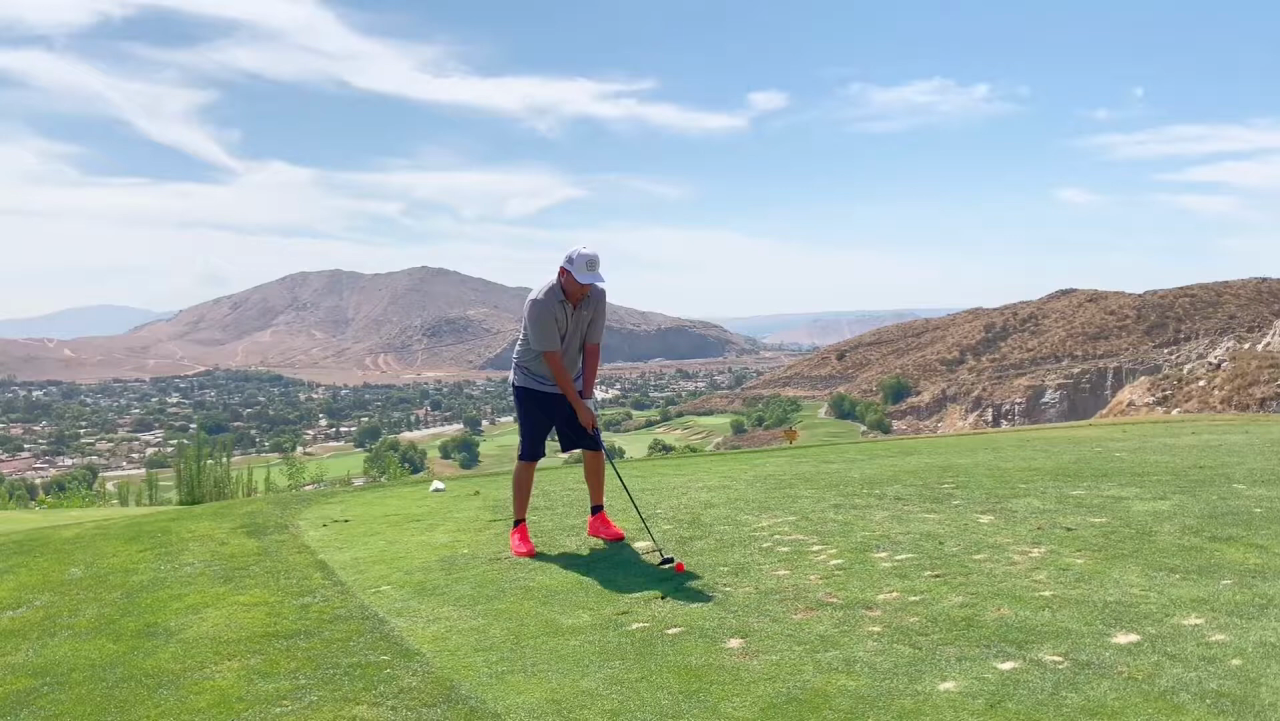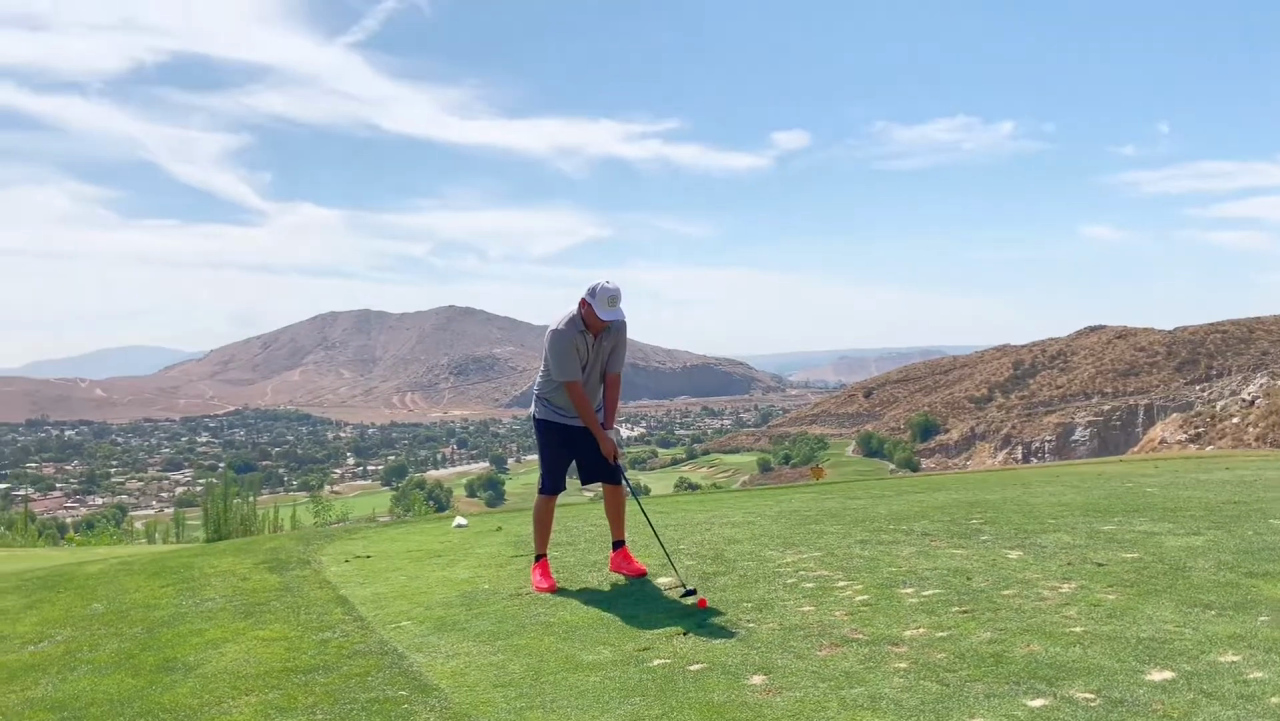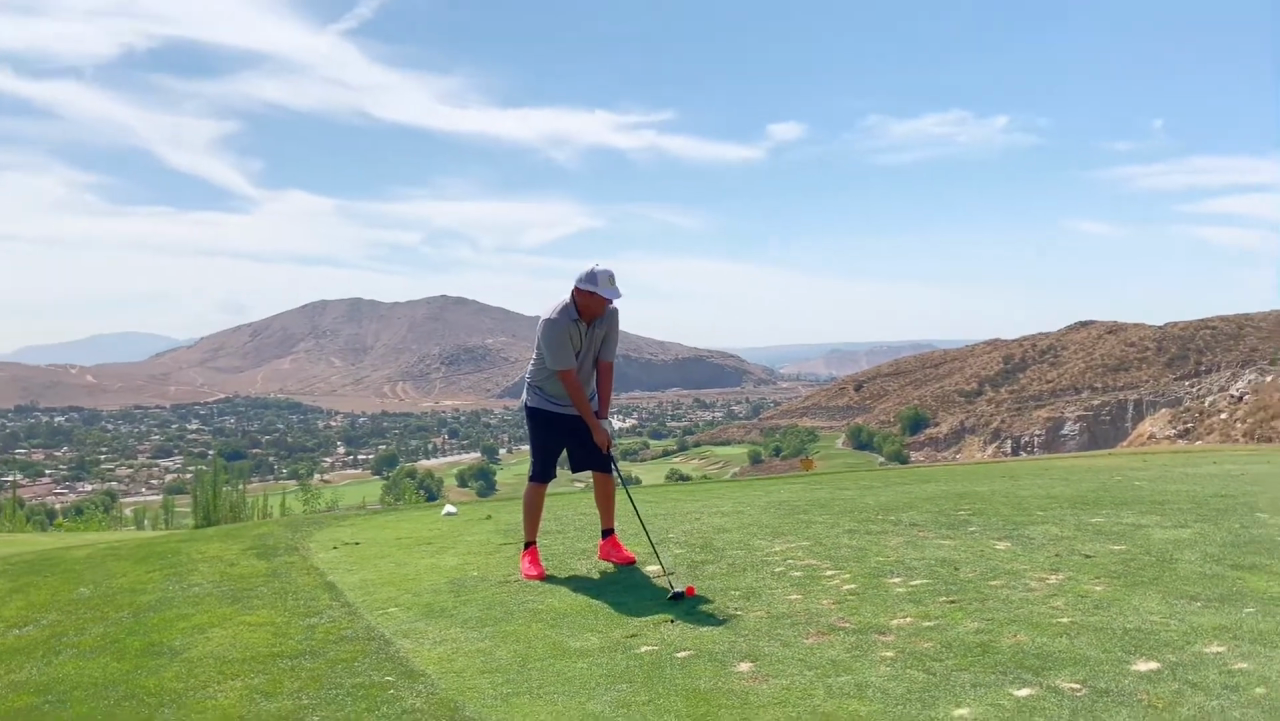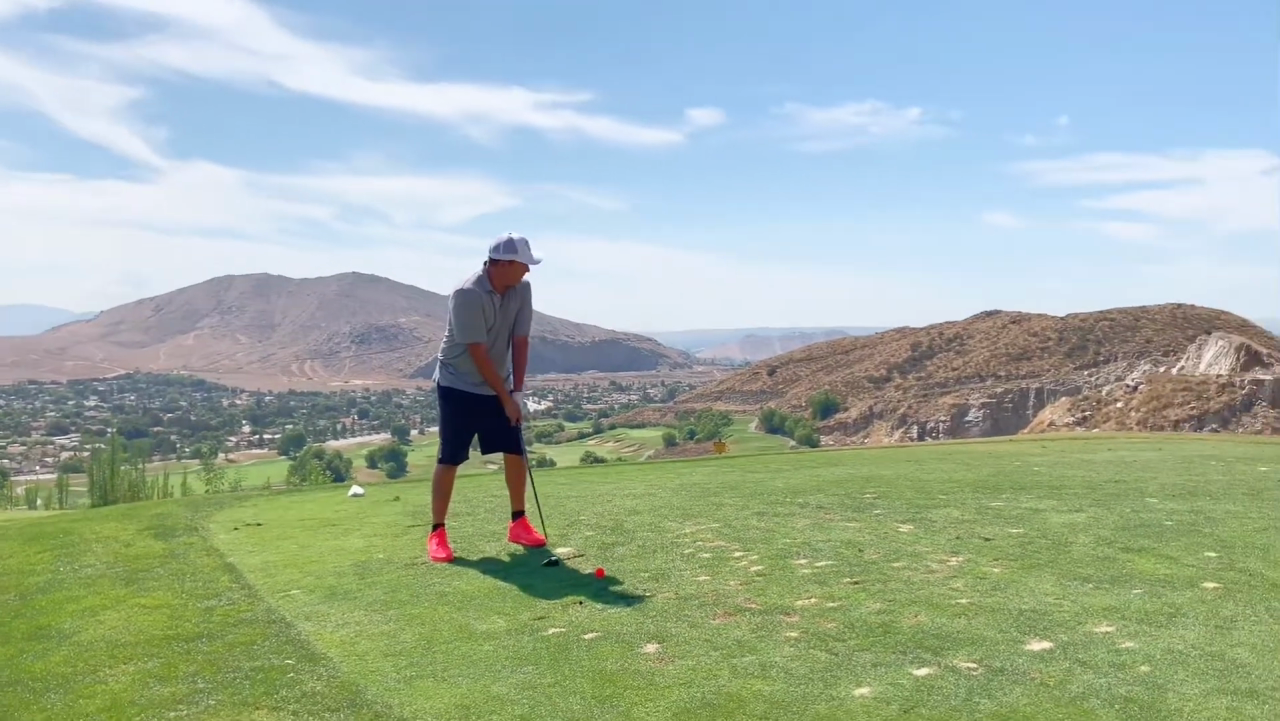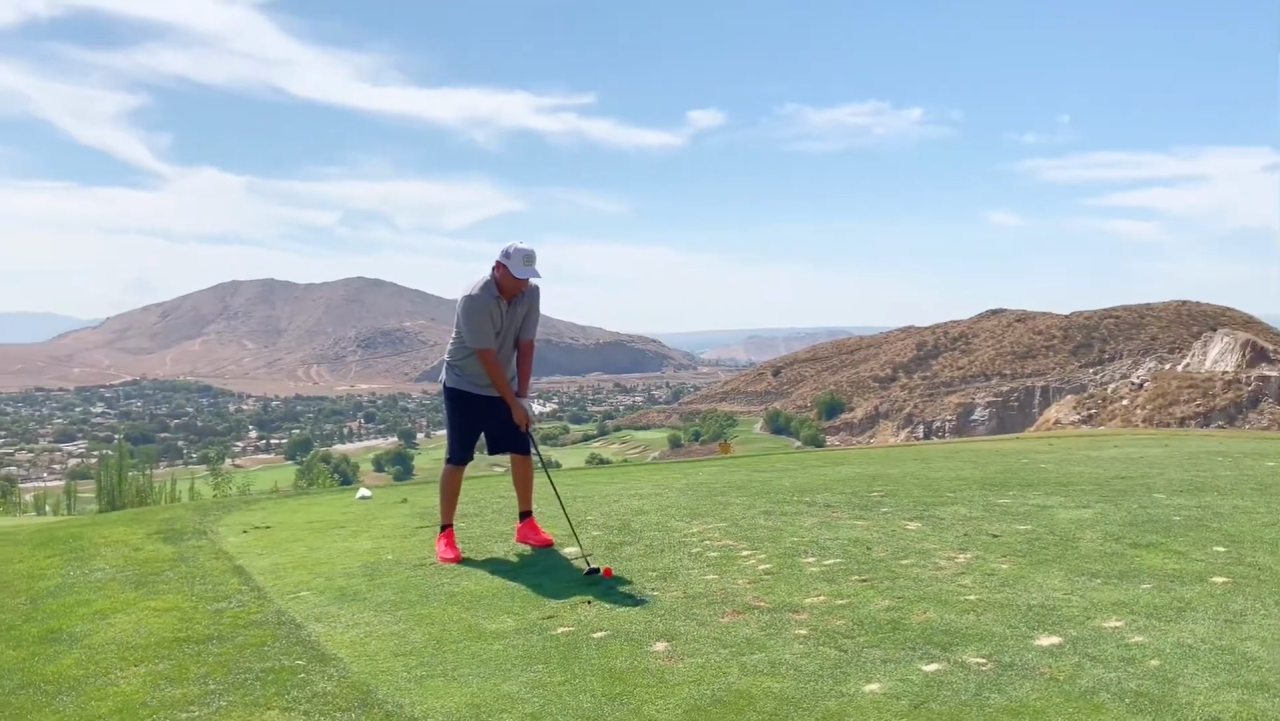
dt=0.7s
person 1, frame 1
left shoulder: (597, 296)
right shoulder: (540, 303)
left elbow: (591, 348)
right elbow: (553, 361)
left wrist: (587, 397)
right wrist: (578, 406)
left hip: (572, 383)
right hip: (533, 384)
left knee: (594, 446)
right knee: (529, 455)
left ankle: (597, 517)
right ankle: (519, 528)
person 1, frame 2
left shoulder: (617, 327)
right shoulder: (561, 333)
left elbow: (612, 379)
right elbow: (575, 391)
left wrist: (609, 428)
right wrist: (600, 436)
left hip: (593, 415)
right hip: (554, 417)
left knee: (614, 480)
right knee: (550, 489)
left ankle: (619, 552)
right ankle: (540, 563)
person 1, frame 3
left shoulder: (610, 315)
right shoulder: (554, 323)
left elbow: (605, 368)
right elbow: (569, 380)
left wrist: (604, 418)
right wrist: (594, 426)
left hip: (585, 404)
right hip: (545, 405)
left knee: (604, 469)
right knee: (540, 477)
left ankle: (608, 540)
right ankle: (529, 551)
person 1, frame 4
left shoulder: (522, 289)
right shoulder: (466, 295)
left elbow: (520, 342)
right elbow: (478, 354)
left wrist: (517, 392)
right wrist: (505, 398)
left hip: (498, 386)
right hip: (459, 387)
left knee: (516, 451)
right knee: (450, 459)
left ankle: (518, 522)
right ankle: (437, 533)
person 1, frame 5
left shoulder: (531, 293)
right shoulder: (474, 300)
left elbow: (526, 346)
right elbow: (488, 359)
left wrist: (523, 396)
right wrist: (513, 405)
left hip: (504, 385)
right hip: (465, 387)
left knee: (522, 451)
right knee: (457, 459)
left ankle: (526, 522)
right ankle: (446, 533)
